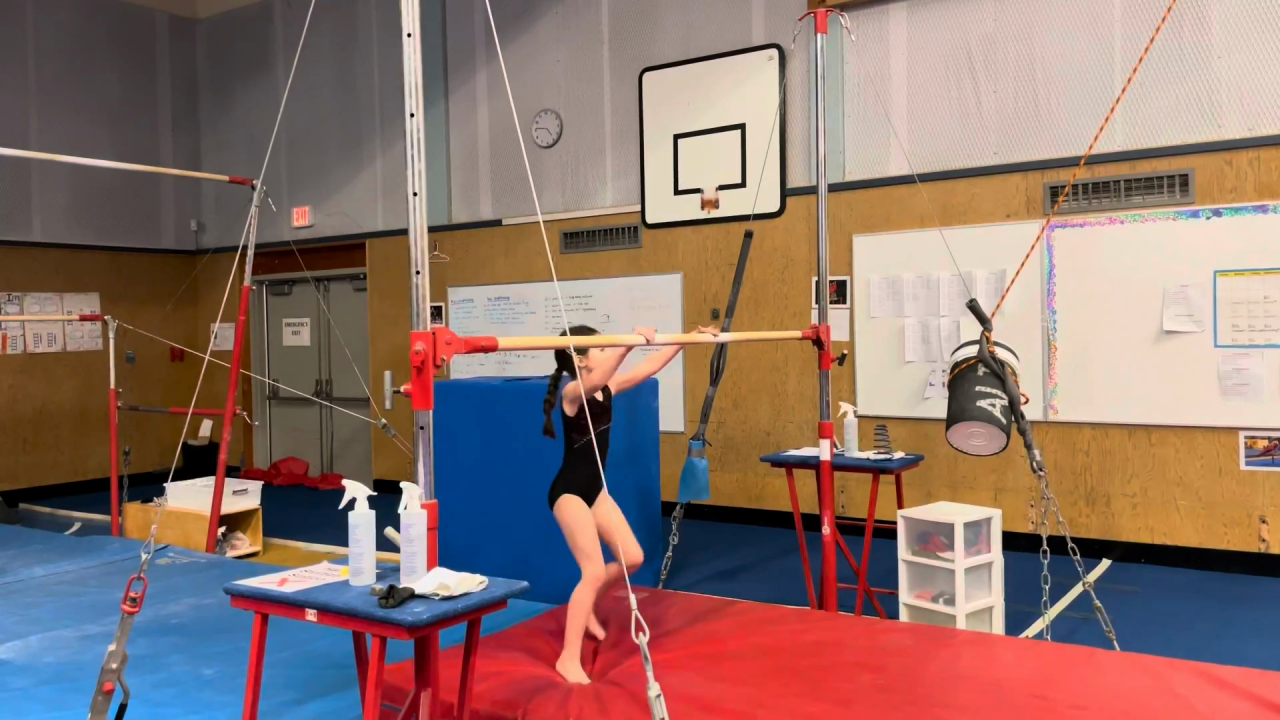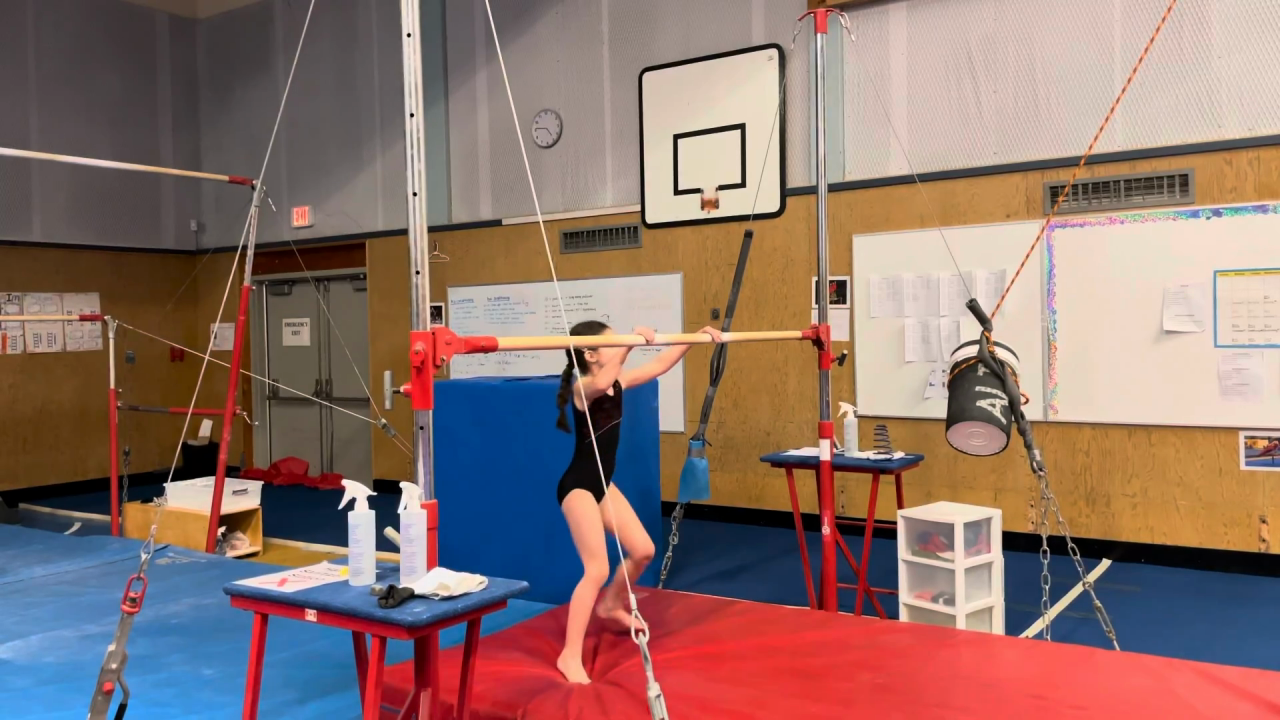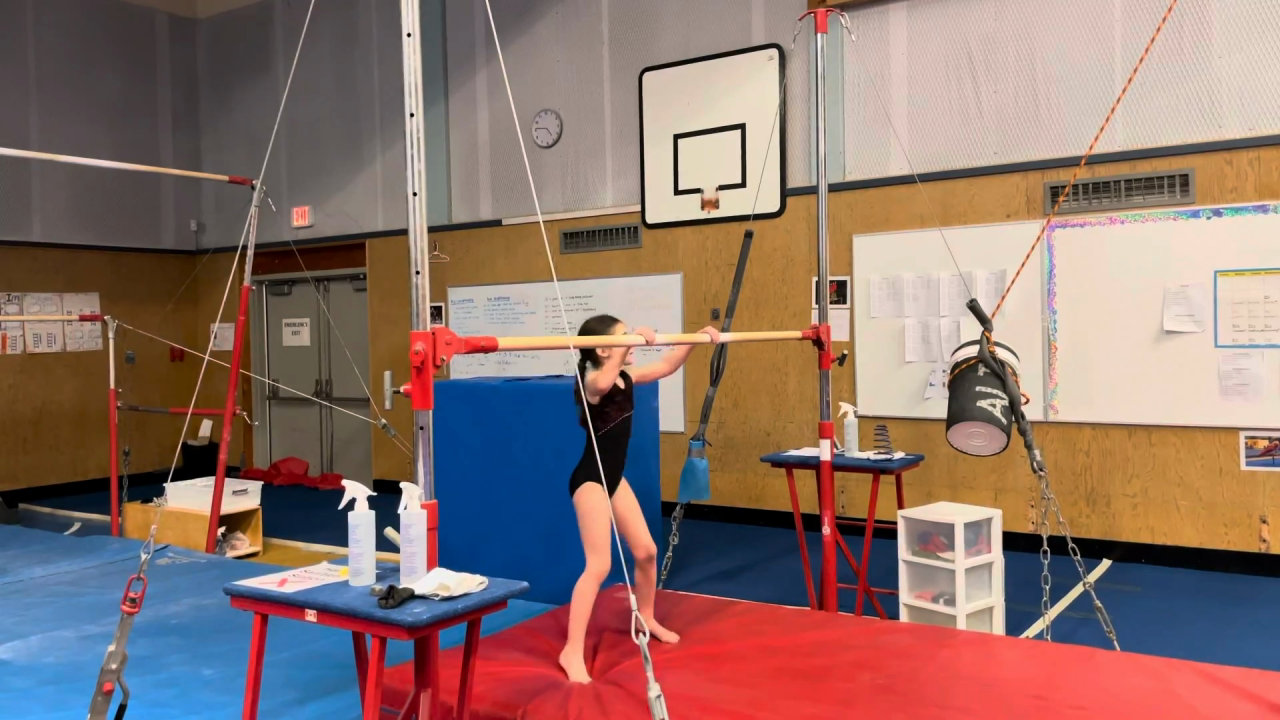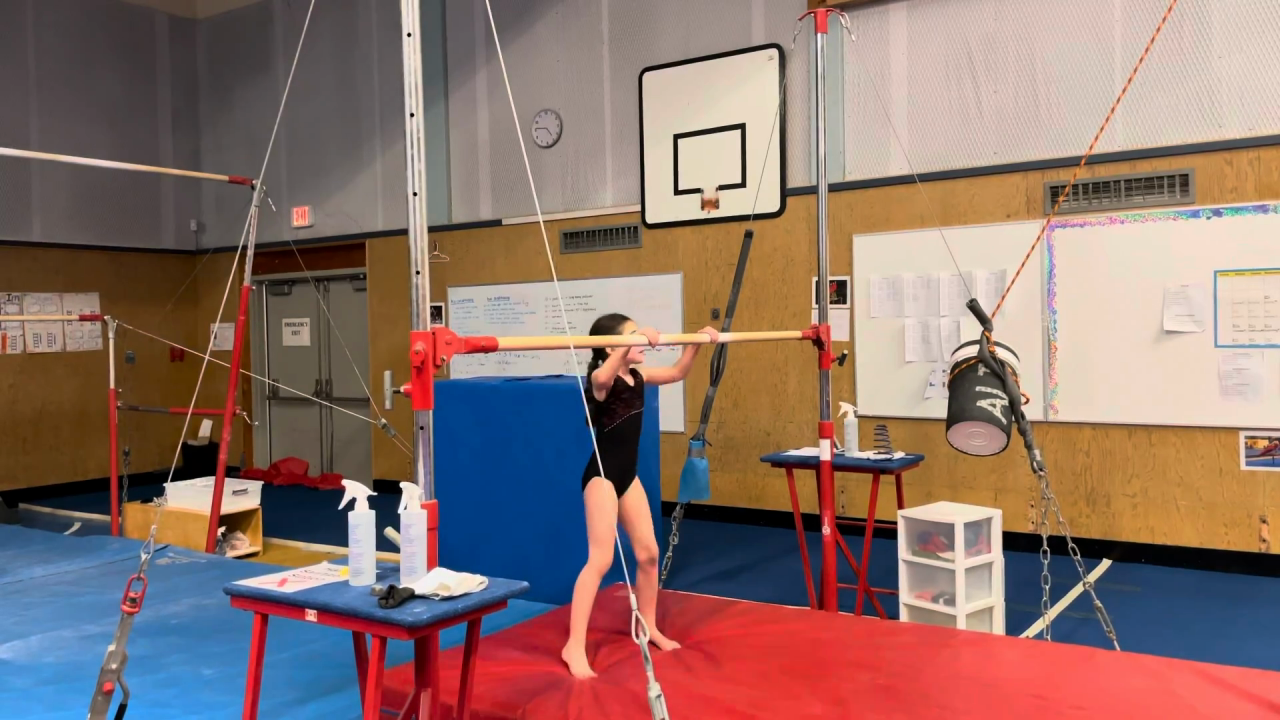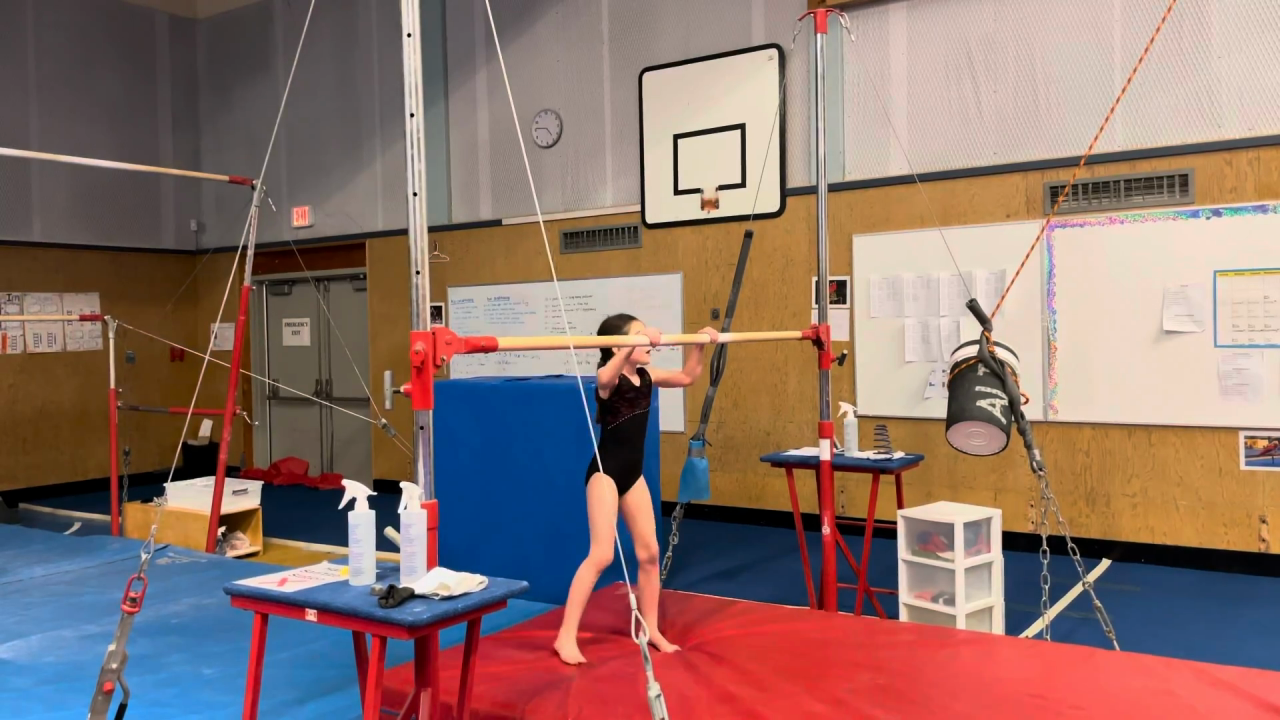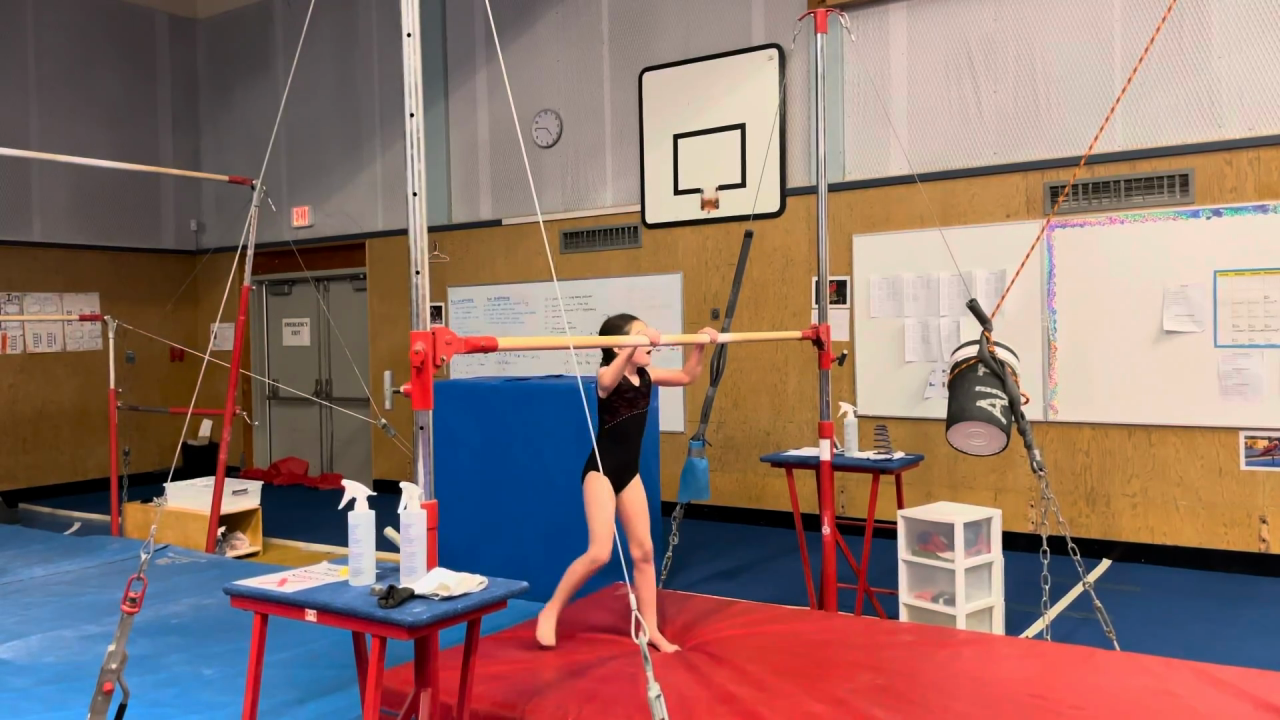
dt=0.1s
person 1, frame 1
left shoulder: (608, 386)
right shoulder: (572, 392)
left elbow: (651, 365)
right elbow: (595, 381)
right wrist: (630, 343)
left hip: (594, 489)
right hip: (569, 492)
left knee: (632, 557)
right knee: (594, 573)
left ankle: (584, 612)
right ankle: (568, 658)
person 1, frame 2
left shoulder: (618, 383)
right shoulder: (584, 387)
left elbow: (658, 366)
right elbow: (601, 382)
right wrist: (631, 341)
left hip: (602, 484)
right hip: (577, 488)
left knee: (644, 550)
right knee: (597, 571)
left ankle: (610, 604)
right ankle: (570, 656)
person 1, frame 3
left shoulder: (628, 377)
right shoulder: (594, 381)
left elbow: (668, 366)
right elbow: (604, 382)
right wrist: (629, 342)
left hip: (615, 477)
right hip: (589, 480)
left knee: (647, 551)
right knee: (598, 566)
left ankle: (647, 620)
right ankle: (572, 653)
person 1, frame 4
left shoulder: (637, 376)
right shoulder: (601, 378)
left elbow: (678, 371)
right elbow: (607, 377)
left wrist: (697, 340)
right wrist: (633, 341)
left hip: (627, 476)
right hip: (601, 476)
left knee: (649, 554)
right knee: (601, 559)
left ankle: (648, 626)
right ankle: (575, 646)
person 1, frame 5
left shoulder: (647, 376)
right shoulder: (607, 376)
left elbow: (688, 377)
right elbow: (610, 376)
left wrist: (699, 344)
right wrist: (636, 343)
left hip: (634, 474)
right hip: (604, 472)
left knee: (649, 554)
right knee: (601, 554)
left ankle: (649, 628)
right ankle: (566, 634)
person 1, frame 6
left shoulder: (646, 376)
right shoulder: (608, 376)
left elbow: (688, 376)
right elbow: (609, 379)
left wrist: (700, 345)
right wrist: (637, 345)
left hip: (629, 472)
right hip: (600, 470)
left knee: (644, 551)
right knee: (600, 552)
left ankle: (649, 629)
right ankle: (550, 613)
